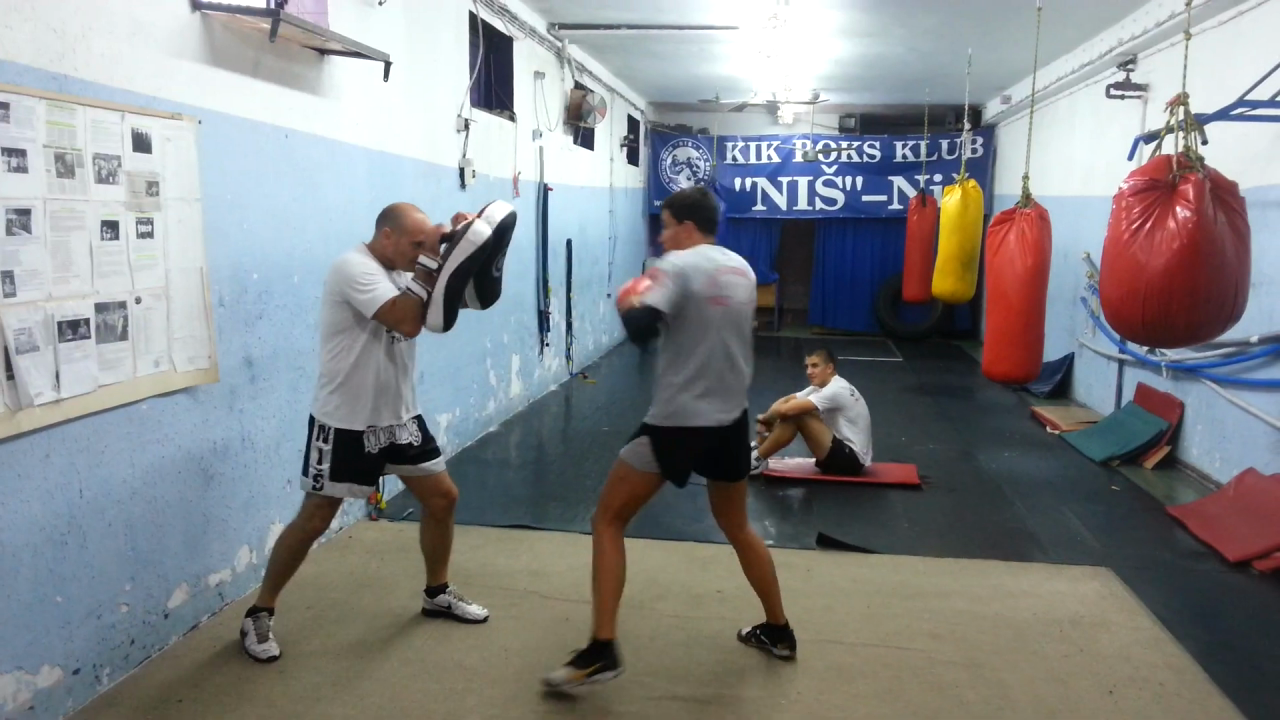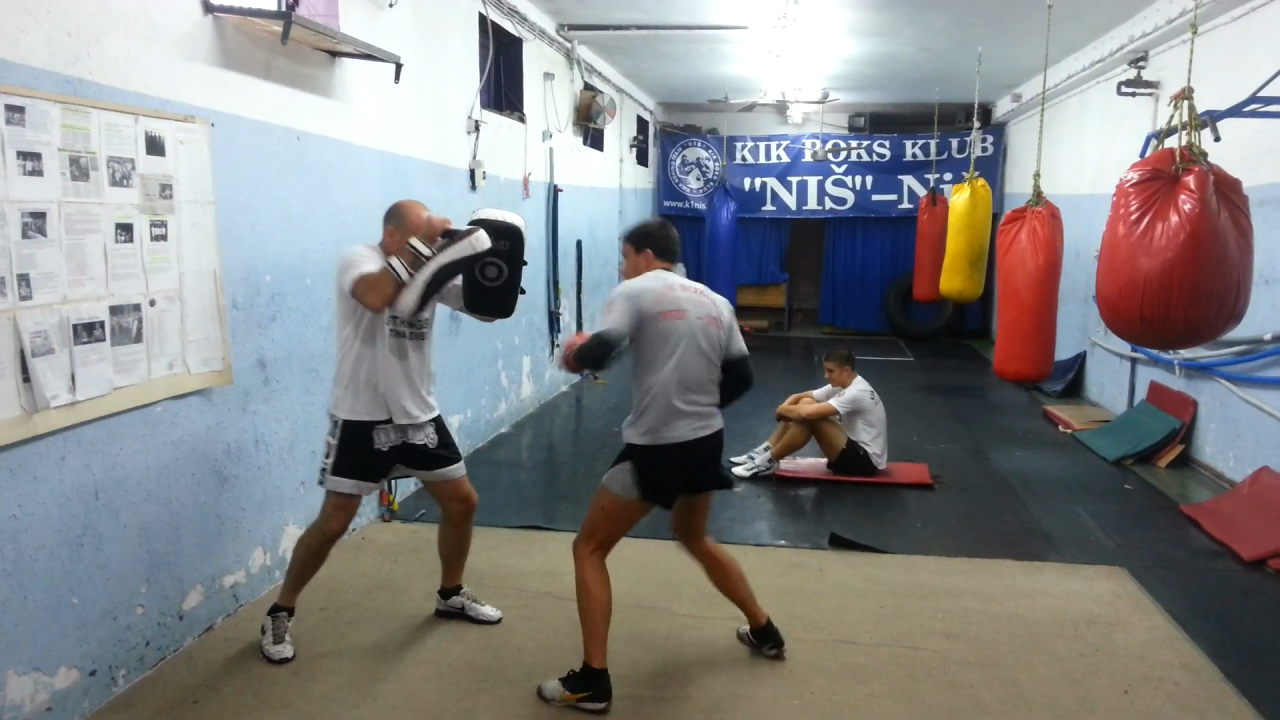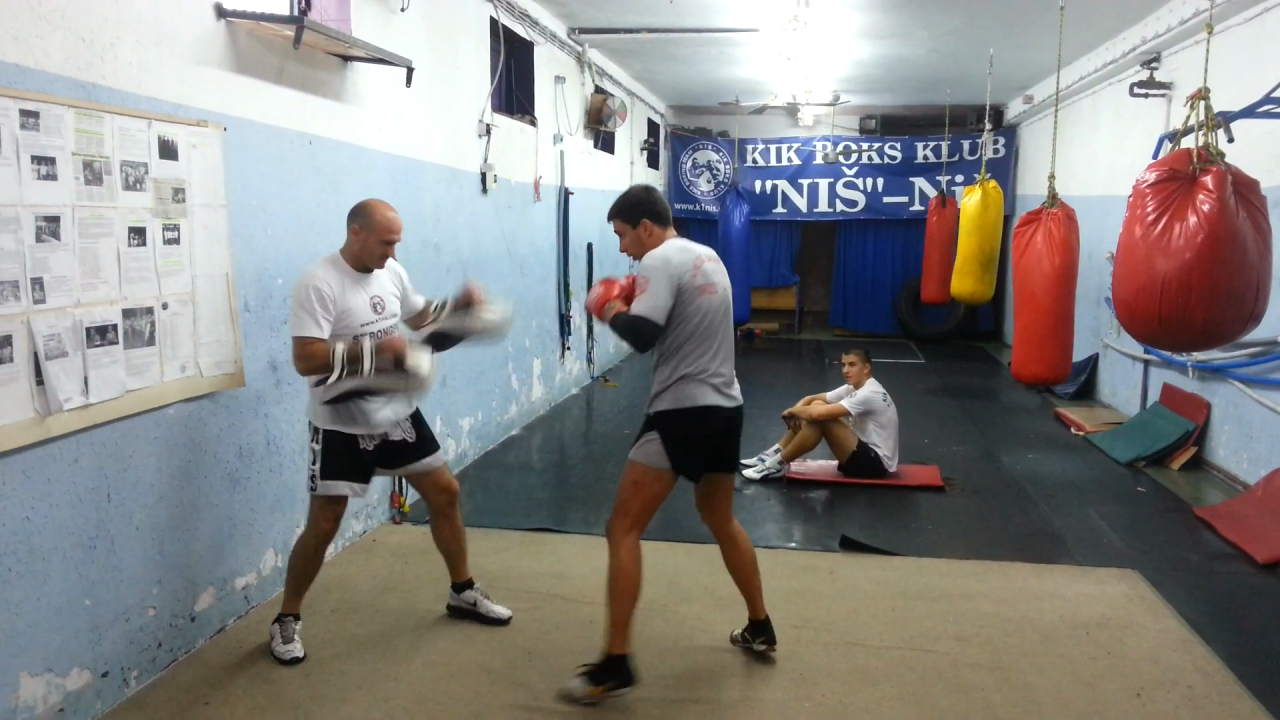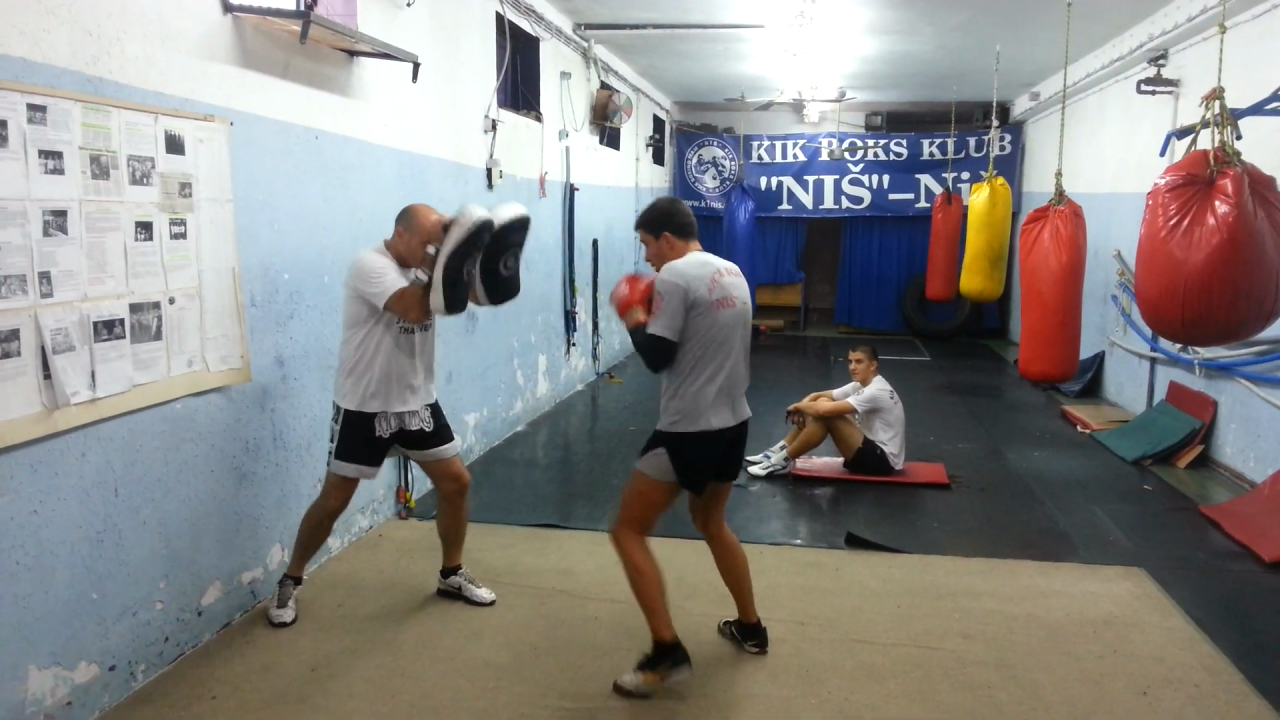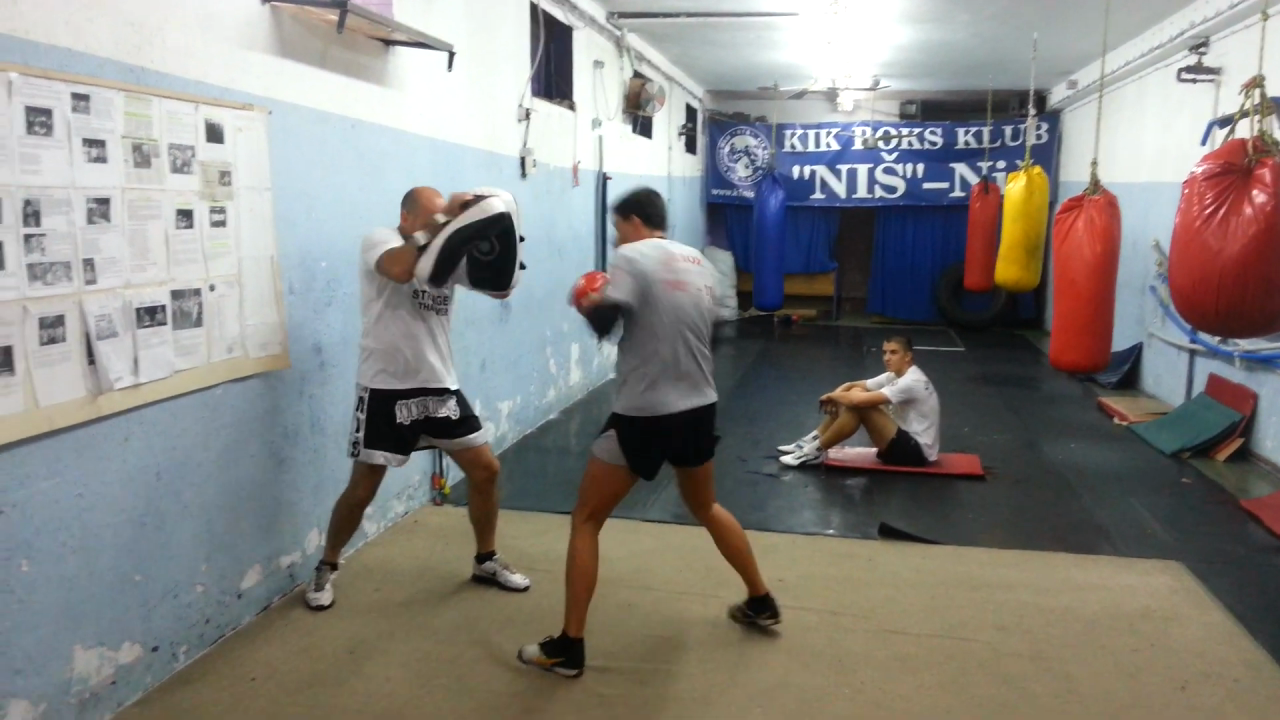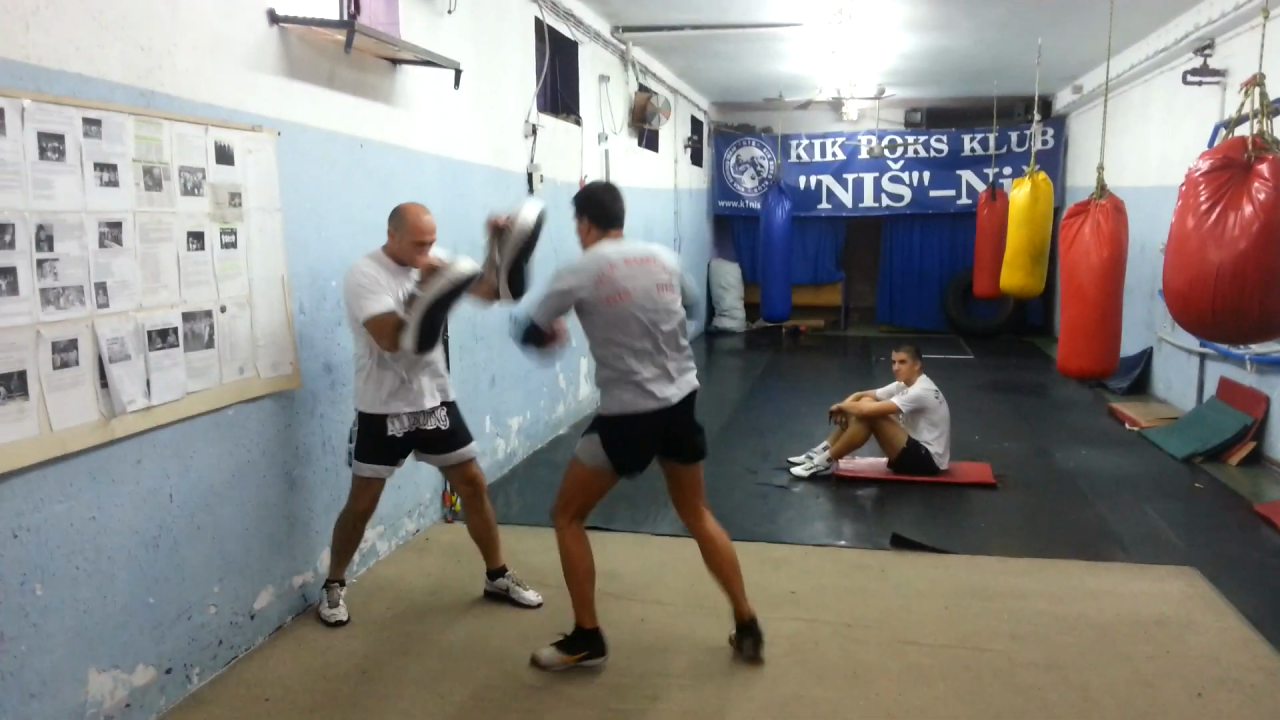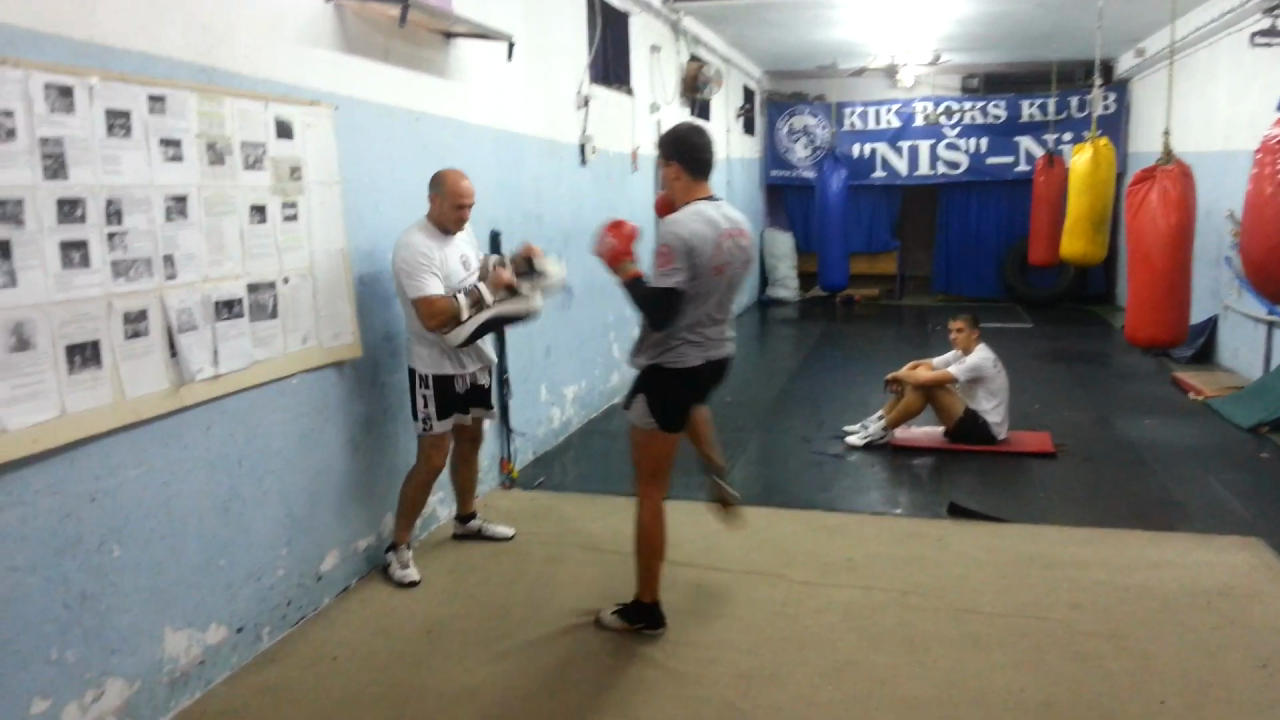
dt=0.7s
person 1, frame 1
left shoulder: (678, 265)
right shoulder: (742, 269)
left elbow: (643, 328)
left wrist: (633, 300)
left hip: (676, 423)
right hip: (731, 420)
left knee: (607, 521)
right knee: (737, 526)
left ankle: (601, 650)
right ankle: (779, 630)
person 1, frame 2
left shoulder: (636, 291)
right shoulder: (715, 303)
left elbow: (598, 349)
right elbow: (741, 377)
left wrist: (574, 351)
left hip: (658, 445)
right hip: (704, 439)
left knee: (589, 548)
right knee: (695, 540)
left ankle: (593, 678)
right ankle: (764, 631)
person 1, frame 3
left shoulder: (661, 261)
right shoulder: (710, 258)
left elbow: (642, 333)
left wrist: (613, 312)
right wrist: (633, 304)
left hip: (681, 412)
right hip: (726, 409)
left knee: (623, 531)
right knee: (721, 519)
left ankle: (615, 663)
right ankle: (760, 627)
person 1, frame 4
left shoulder: (676, 275)
right shoulder: (731, 272)
left elbow: (657, 357)
left wrist: (634, 318)
right wrist: (652, 321)
left hip: (687, 428)
right hip: (733, 422)
left knee: (627, 530)
right knee: (710, 522)
left ankle: (668, 650)
right ankle: (749, 627)
person 1, frame 5
left shoulder: (632, 256)
right shoulder: (699, 264)
left elbow: (602, 314)
left wrist: (587, 301)
left hip: (644, 415)
right hip: (699, 408)
left knee: (586, 520)
right knee: (706, 508)
left ankle: (568, 645)
right ankle: (761, 601)
person 1, frame 6
left shoulder: (576, 271)
right shoulder: (664, 257)
left elbow: (533, 336)
left wrist: (553, 331)
left hip: (625, 416)
right hip: (679, 403)
left knee: (567, 516)
right knee: (697, 517)
left ankle: (586, 637)
right ankle: (747, 627)
person 1, frame 7
left shoulder: (677, 230)
right shoulder: (738, 222)
left elbow: (658, 312)
left wrist: (623, 268)
left hip: (671, 369)
right hip: (716, 358)
left knee: (649, 490)
left ankle: (644, 609)
right ankle: (716, 472)
person 2, frame 1
left shoulder: (400, 271)
right shoulder: (354, 269)
left elbow: (457, 300)
right elbow: (409, 323)
left wrist: (470, 246)
right wrist: (431, 262)
left hip: (397, 414)
right hip: (345, 421)
left knee: (443, 498)
right knee: (313, 521)
left ankle: (437, 593)
right ankle: (259, 614)
person 2, frame 2
left shoulder: (429, 272)
right shoulder: (359, 260)
right elbow: (376, 297)
right wrist: (419, 246)
left hip: (418, 414)
right hip: (361, 418)
left knee: (462, 501)
right knee: (333, 523)
left ankle: (451, 595)
right ankle: (280, 614)
person 2, frame 3
left shoulder: (392, 272)
right shoulder: (316, 283)
left elbow: (421, 319)
right elbow: (305, 361)
left wrist: (458, 304)
right wrist: (371, 350)
left hip: (398, 413)
right hip: (341, 425)
left knee: (445, 492)
right knee: (322, 527)
left ankle: (463, 591)
right ankle: (287, 620)
person 2, frame 4
left shoulder: (433, 261)
right shoulder: (369, 265)
left elbow: (482, 293)
right elbow: (416, 309)
left wrist: (493, 250)
right wrist: (435, 252)
left hip: (417, 402)
right hip: (364, 407)
left knee: (455, 483)
right knee: (334, 500)
left ankle: (452, 575)
right ankle: (290, 581)
person 2, frame 5
right shoulder: (379, 240)
right elbow: (401, 270)
right wrist: (443, 220)
left hip: (441, 387)
right hip: (386, 390)
left knee: (486, 470)
right knee: (361, 490)
left ankle: (486, 561)
right ankle: (326, 567)
person 2, frame 6
left shoulder: (433, 259)
right shoulder: (364, 274)
left elbow: (491, 293)
right elbow: (389, 339)
left wrist: (499, 246)
right wrist: (424, 285)
left hip: (434, 401)
right hip: (381, 408)
left knee: (473, 485)
right knee: (361, 504)
left ankle: (499, 578)
right ankle: (334, 585)
person 2, frame 7
left shoulder: (460, 232)
right shoulder: (414, 247)
left elbow: (480, 271)
right elbow: (434, 317)
left wrist: (515, 263)
right wrist: (485, 290)
left hip: (471, 360)
right hip: (436, 368)
left knee: (470, 440)
right knee: (432, 459)
left ankle: (466, 519)
right ankle: (398, 547)
